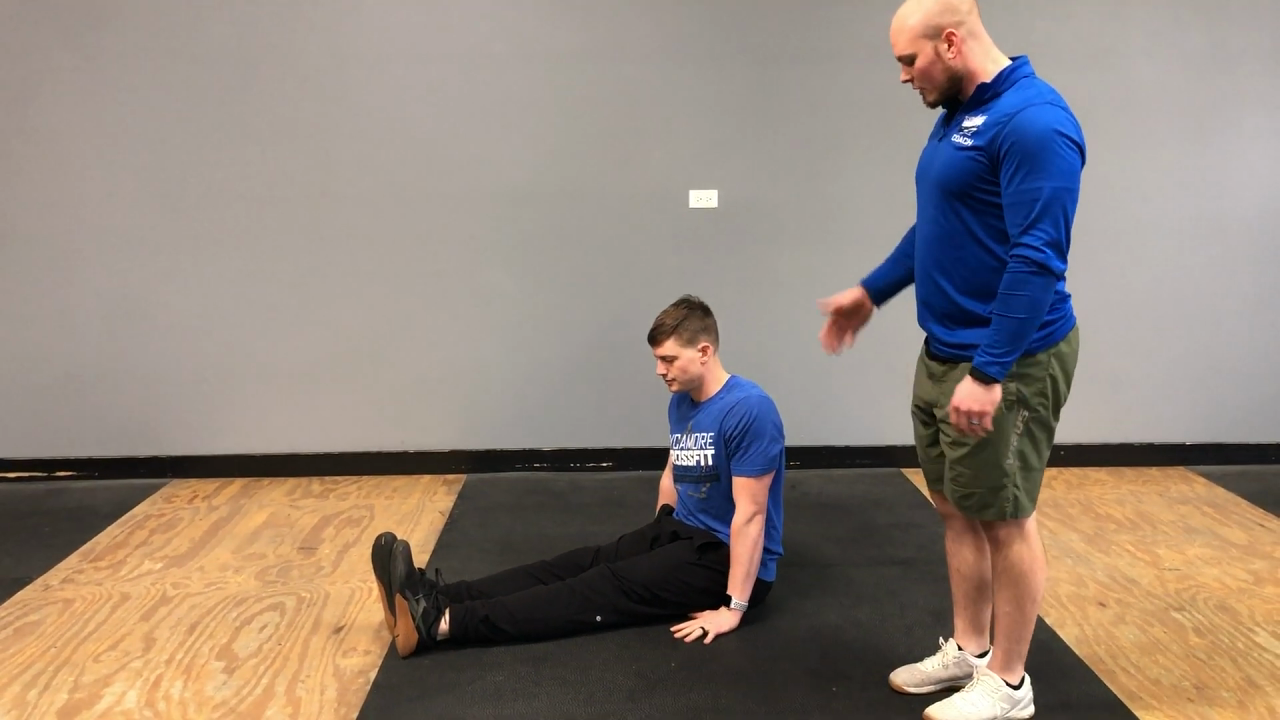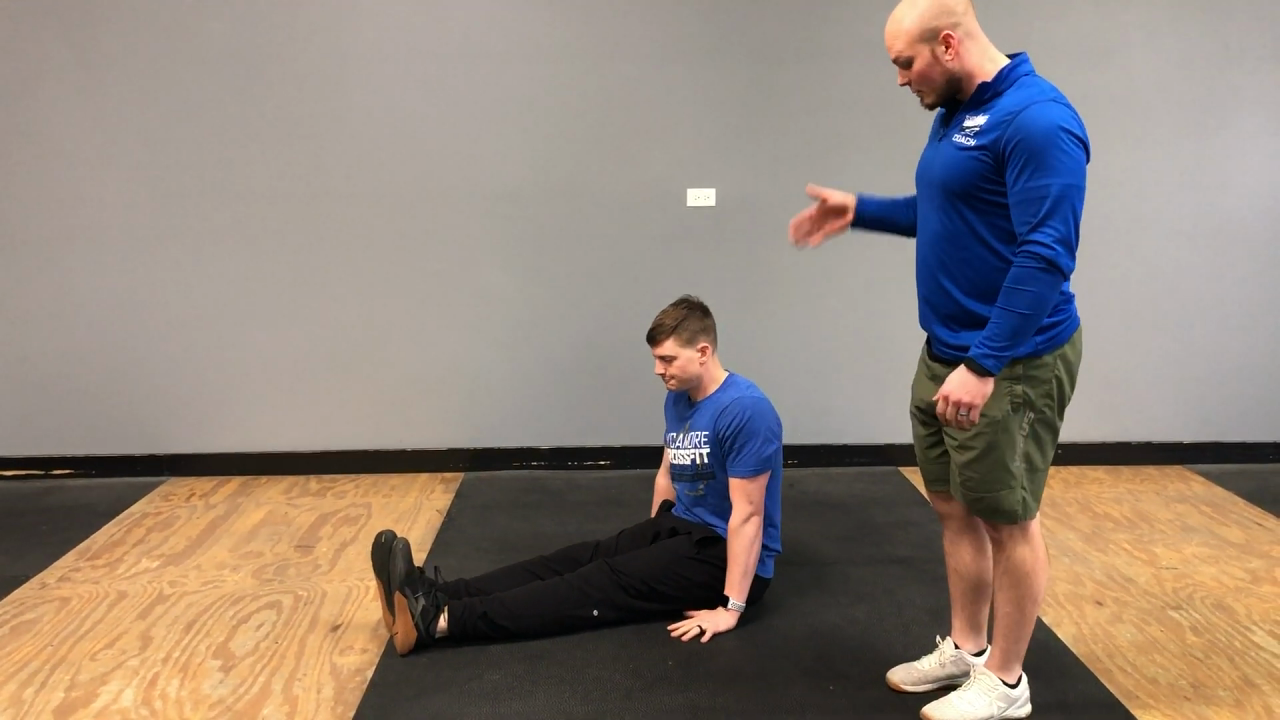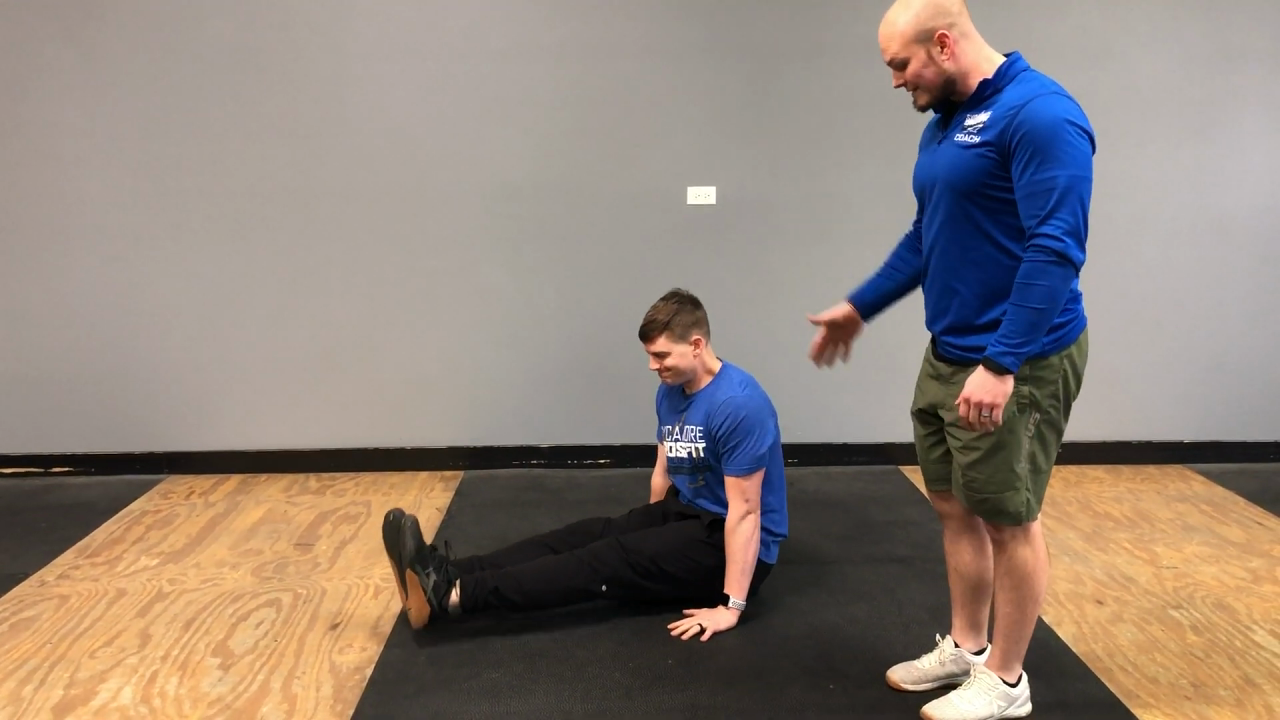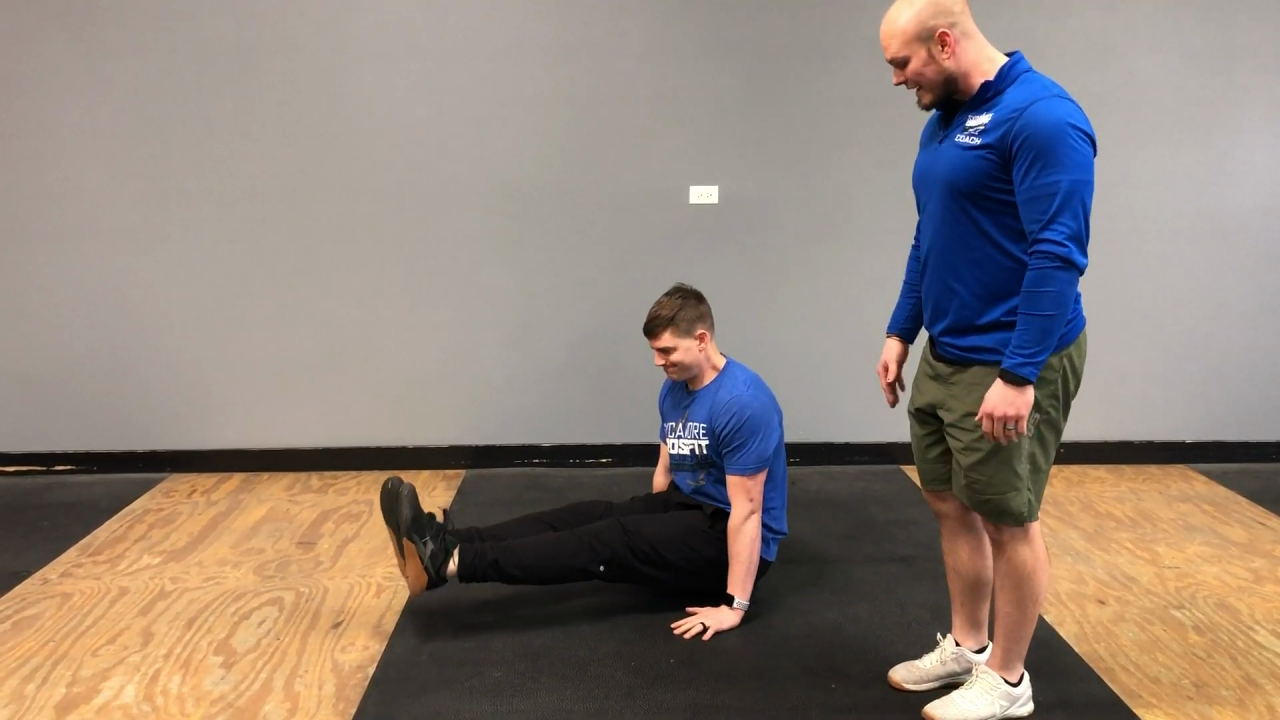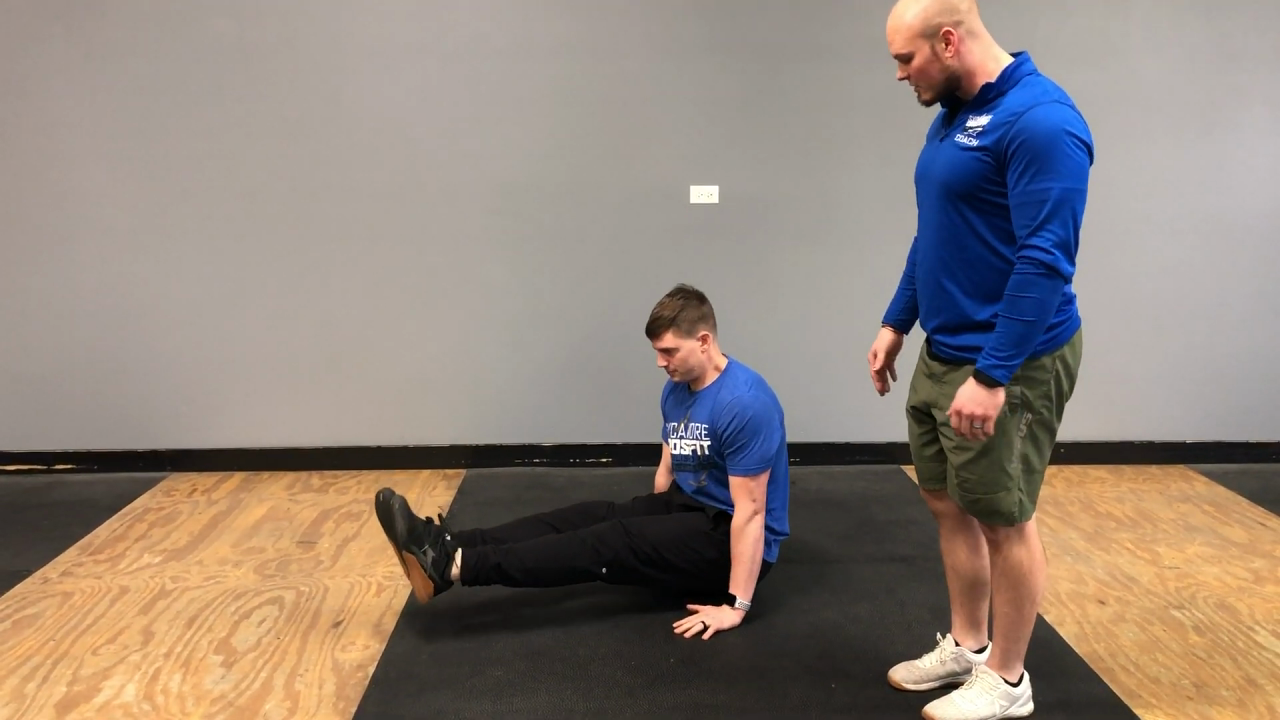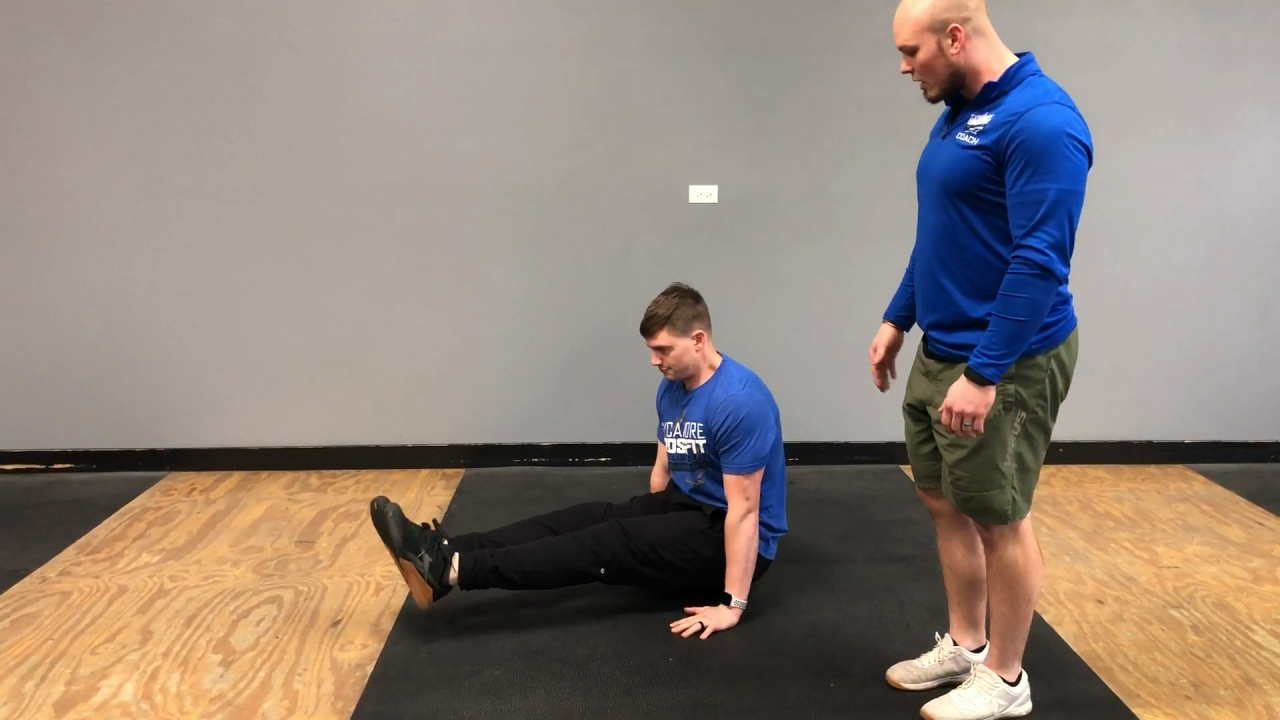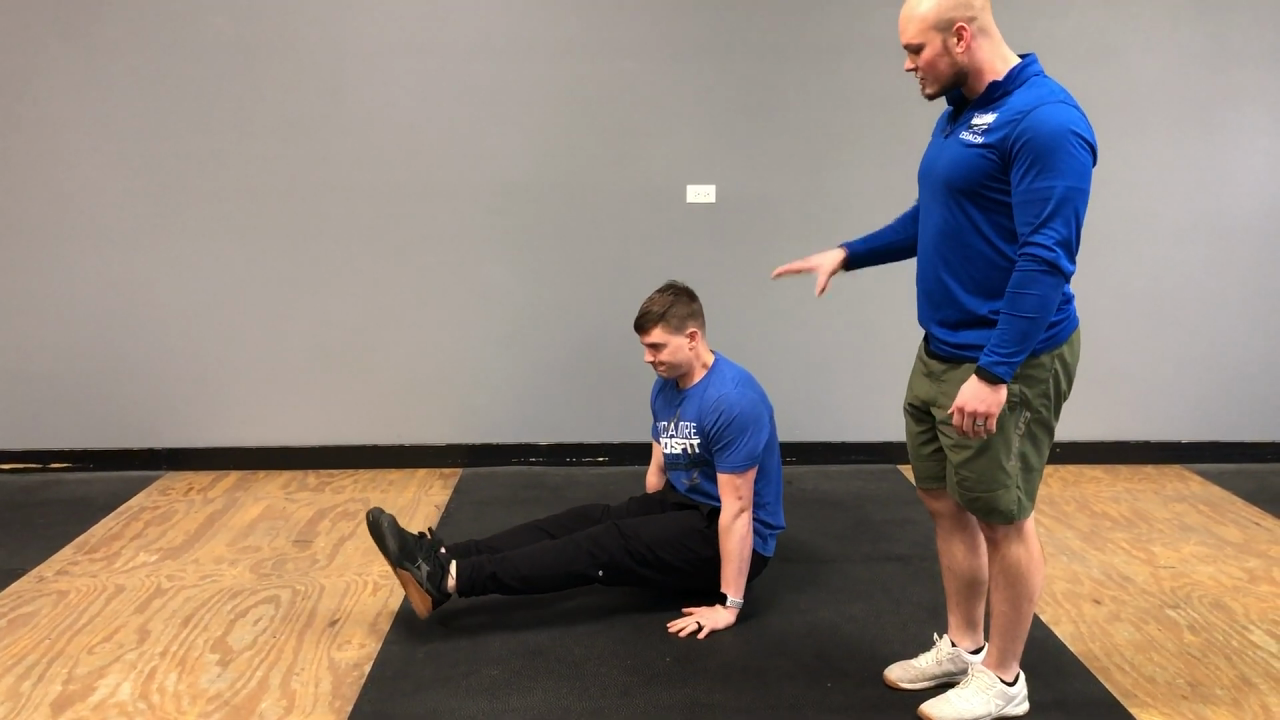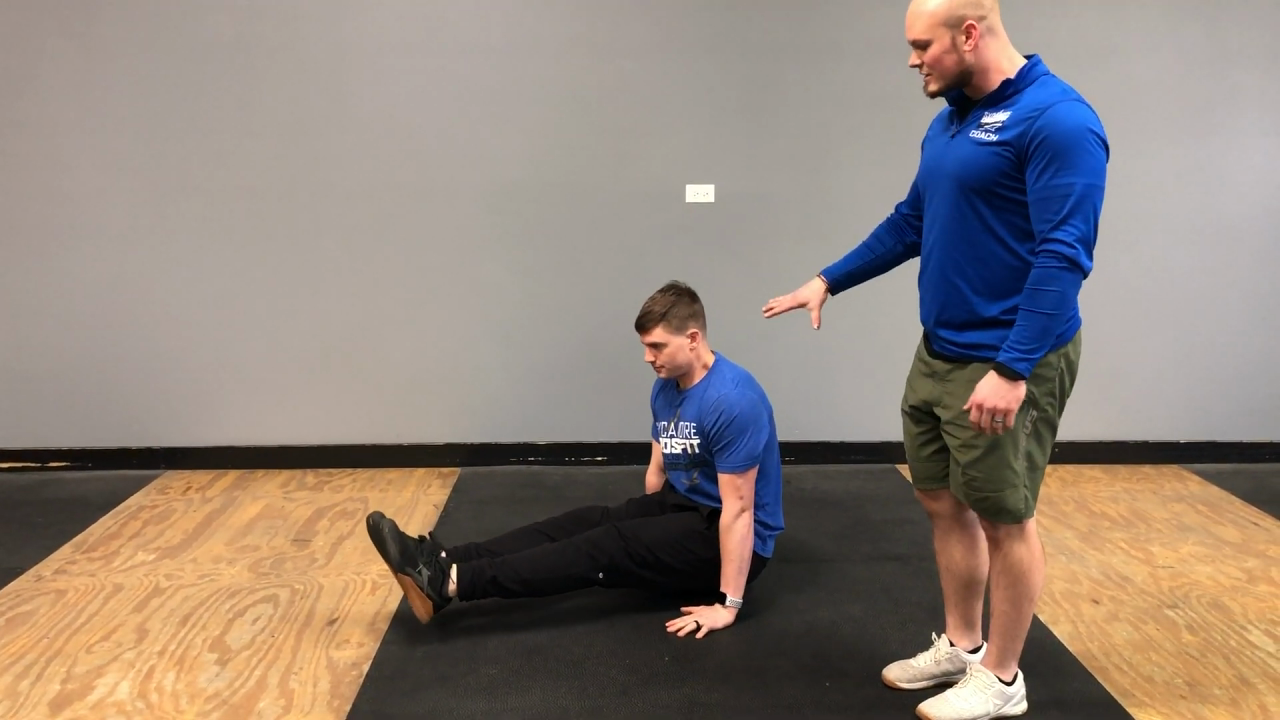
dt=0.3s
person 1, frame 1
left shoulder: (1033, 121)
right shoulder: (957, 115)
left elbow: (1036, 261)
left wrist: (989, 372)
right wrist: (869, 293)
left hip: (1006, 361)
right hip: (944, 352)
left knee: (1002, 519)
right knee: (956, 508)
right ankle: (967, 649)
person 1, frame 2
left shoulder: (1038, 120)
right shoulder: (955, 115)
left elbow: (1045, 257)
left wrist: (985, 364)
right wrist: (859, 210)
left hip: (1010, 365)
right hip: (944, 352)
left knee: (1007, 519)
right knee: (954, 506)
right ankle: (964, 648)
person 1, frame 3
left shoulder: (1040, 115)
right shoulder: (944, 121)
left elbow: (1056, 250)
left wrist: (1001, 364)
right wrist: (859, 305)
left hip: (1016, 364)
right hip: (947, 354)
left knee: (1008, 519)
right knee: (954, 507)
right ankle: (965, 647)
person 1, frame 4
left shoulder: (1041, 117)
right shoulder: (943, 120)
left elbow: (1059, 255)
left wrist: (1016, 374)
right wrist: (900, 332)
left hip: (1012, 365)
right hip: (945, 356)
left knee: (1009, 519)
right knee: (949, 504)
right ankle: (966, 645)
person 1, frame 5
left shoulder: (1041, 121)
right shoulder: (951, 117)
left elbow: (1045, 262)
left wrist: (991, 375)
right wrist: (895, 322)
left hip: (1008, 363)
right hip: (942, 354)
left knee: (1003, 519)
right knee: (948, 504)
right ankle: (966, 645)
person 1, frame 6
left shoulder: (1039, 122)
right shoulder: (958, 114)
left elbow: (1039, 262)
left wrist: (982, 373)
right wrist: (896, 323)
left hip: (1001, 365)
right hip: (939, 352)
left knee: (998, 517)
right knee: (943, 501)
right ankle: (964, 645)
person 1, frame 7
left shoulder: (1045, 121)
right shoulder: (959, 115)
left elbow: (1046, 259)
left wrist: (995, 372)
right wrist: (847, 252)
left hip: (1006, 362)
right hip: (939, 352)
left knee: (1002, 518)
right knee: (946, 504)
right ankle: (962, 645)
person 1, frame 8
left shoulder: (1056, 120)
right shoulder: (950, 121)
left elbow: (1064, 255)
right elbow: (910, 223)
left wrist: (1013, 368)
right wrist: (829, 280)
left hip: (1006, 363)
right hip: (937, 352)
left knee: (1004, 518)
right knee: (943, 501)
right ankle: (960, 645)
person 2, frame 1
left shoulder: (748, 410)
right shoulder: (682, 402)
left elbow: (750, 513)
left wrist: (733, 607)
right wrist: (654, 545)
left hip: (728, 558)
right hip: (686, 531)
left knee: (606, 587)
right knee: (581, 563)
left ankle: (440, 623)
right ankle: (438, 601)
person 2, frame 2
left shoulder: (745, 410)
right shoulder: (679, 399)
left elbow: (748, 514)
left wrist: (731, 608)
right wrist: (649, 545)
left hip: (726, 557)
right hip: (685, 529)
left knee: (603, 583)
right knee: (579, 558)
left ankle: (438, 620)
right ankle: (437, 598)
person 2, frame 3
left shoulder: (738, 404)
right shoulder: (671, 392)
left elbow: (744, 510)
right elbow: (663, 472)
left wrist: (731, 607)
right wrist: (653, 534)
left hip: (738, 547)
right hip: (690, 515)
left knee: (612, 559)
right knee: (593, 534)
left ankle: (450, 594)
right ankle: (448, 576)
person 2, frame 4
left shoulder: (743, 403)
right shoulder: (675, 389)
left elbow: (747, 510)
right elbow: (666, 469)
left wrist: (734, 606)
right wrist: (653, 528)
left hip: (728, 540)
right hip: (691, 508)
left knee: (610, 540)
right knee: (588, 516)
left ankle: (447, 561)
right ankle: (445, 548)
person 2, frame 5
left shoulder: (744, 404)
right shoulder: (677, 390)
left elbow: (750, 511)
left wrist: (736, 605)
right wrist: (654, 527)
left hip: (730, 542)
right hip: (692, 508)
left knee: (612, 542)
right knee: (593, 516)
left ankle: (452, 565)
right ankle: (448, 551)
person 2, frame 6
left shoulder: (740, 402)
right shoulder: (672, 389)
left elbow: (744, 509)
right elbow: (664, 468)
left wrist: (733, 605)
right wrist: (653, 525)
left hip: (729, 537)
right hip: (689, 506)
left knee: (611, 542)
right knee: (590, 517)
left ankle: (451, 570)
right ankle: (445, 555)
person 2, frame 7
left shoulder: (732, 401)
right shoulder: (667, 388)
left elbow: (737, 508)
right elbow: (659, 469)
left wrist: (729, 605)
right wrist: (648, 528)
left hip: (737, 539)
right hip: (686, 507)
left knee: (608, 544)
right knee: (589, 519)
left ankle: (449, 578)
right ankle: (444, 562)
person 2, frame 8
left shoulder: (732, 401)
right shoulder: (666, 387)
left elbow: (738, 509)
right elbow: (658, 468)
left wrist: (727, 605)
right wrist: (647, 528)
left hip: (731, 538)
right hip: (683, 507)
left knee: (608, 548)
right knee: (588, 521)
left ankle: (449, 582)
right ankle: (444, 565)
